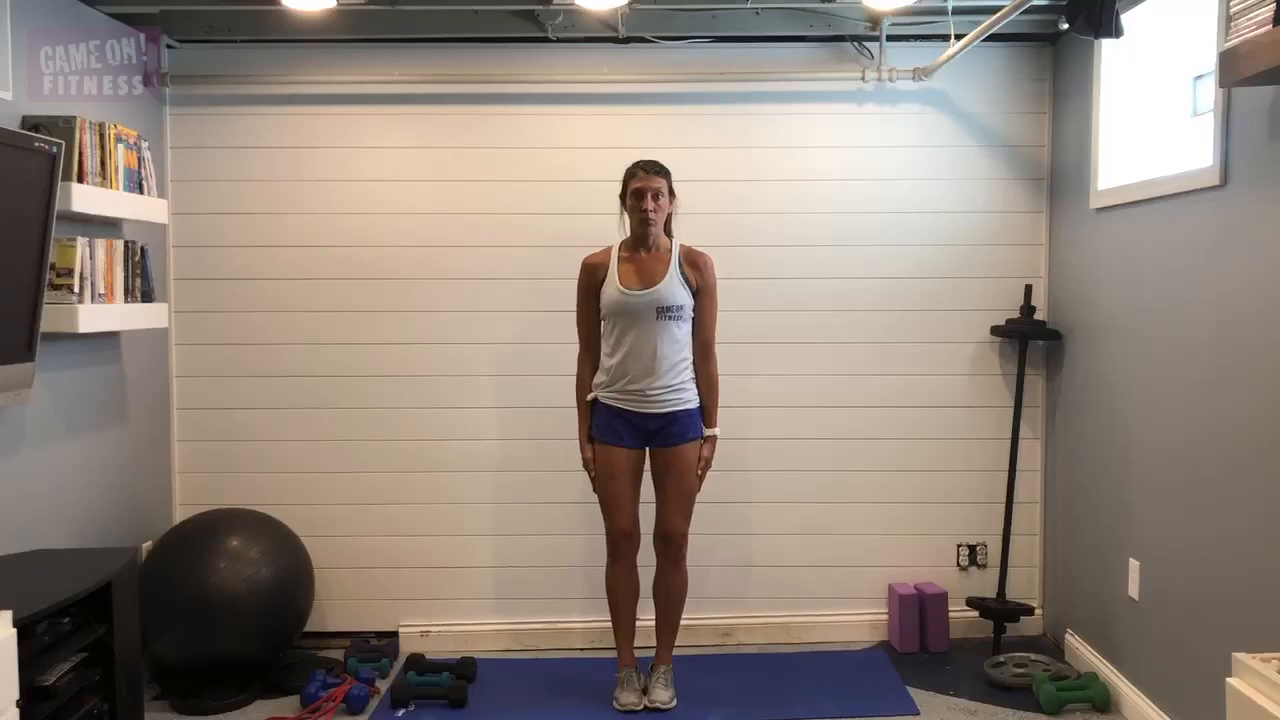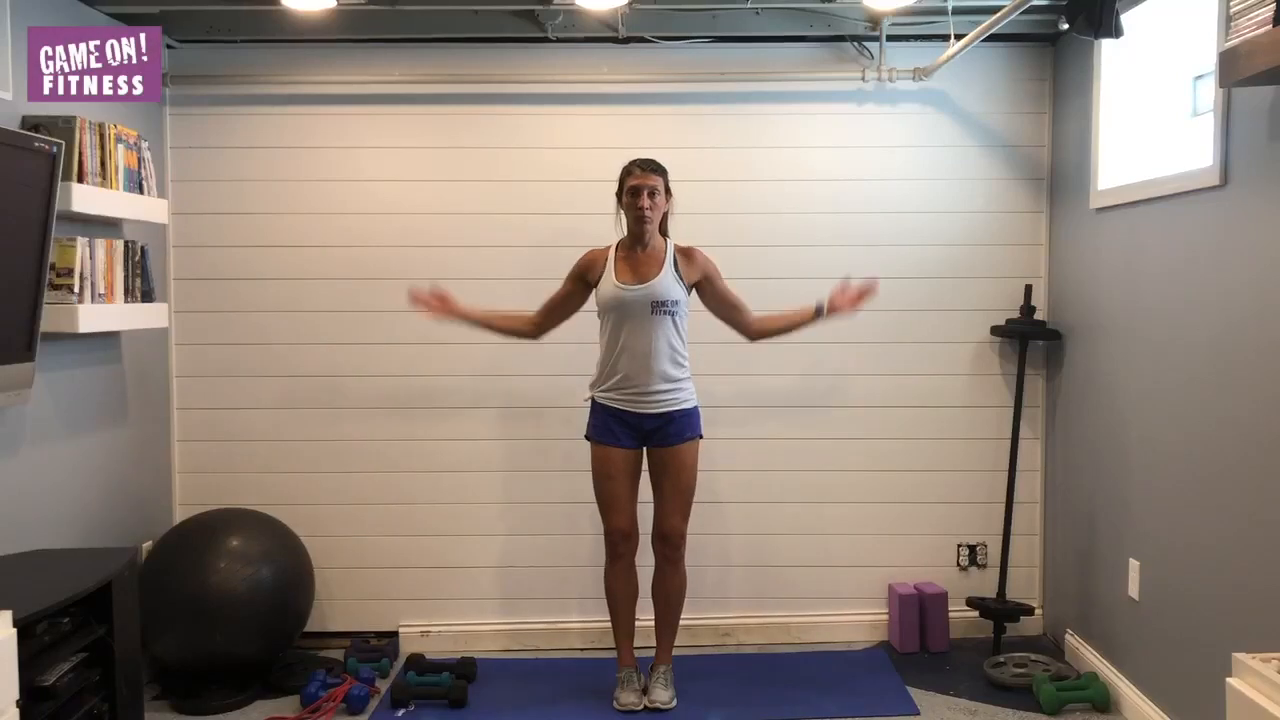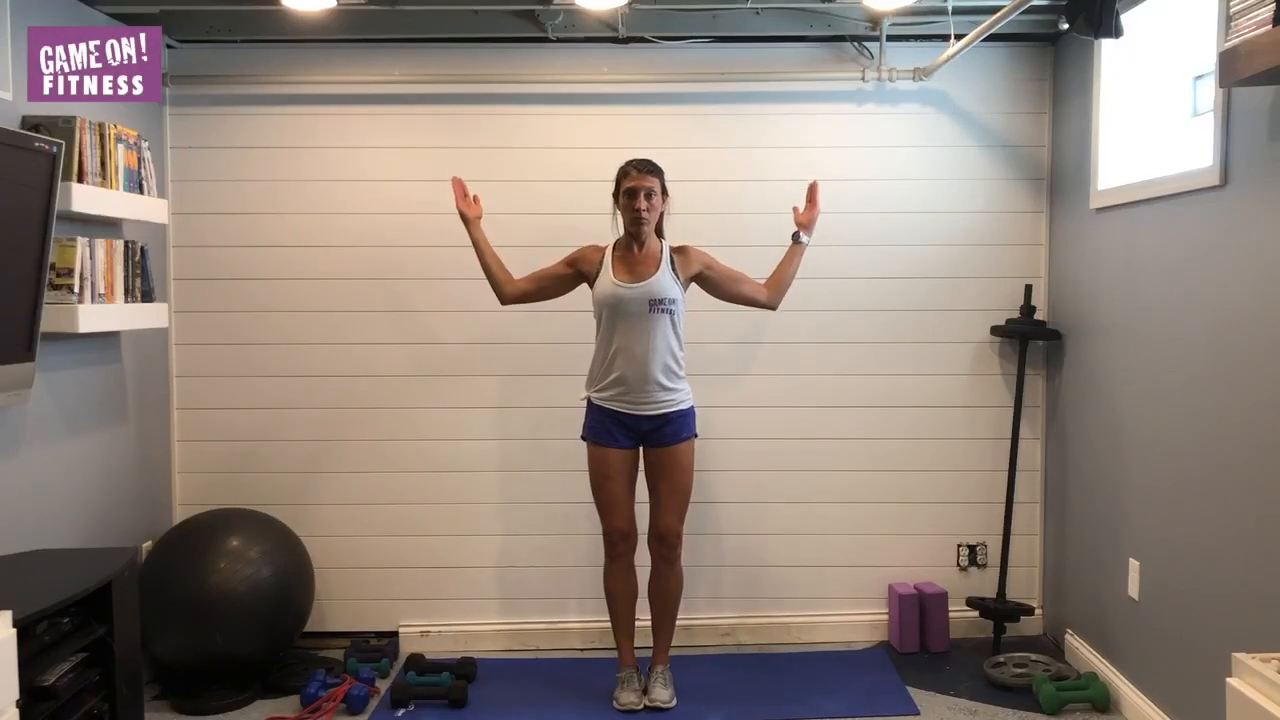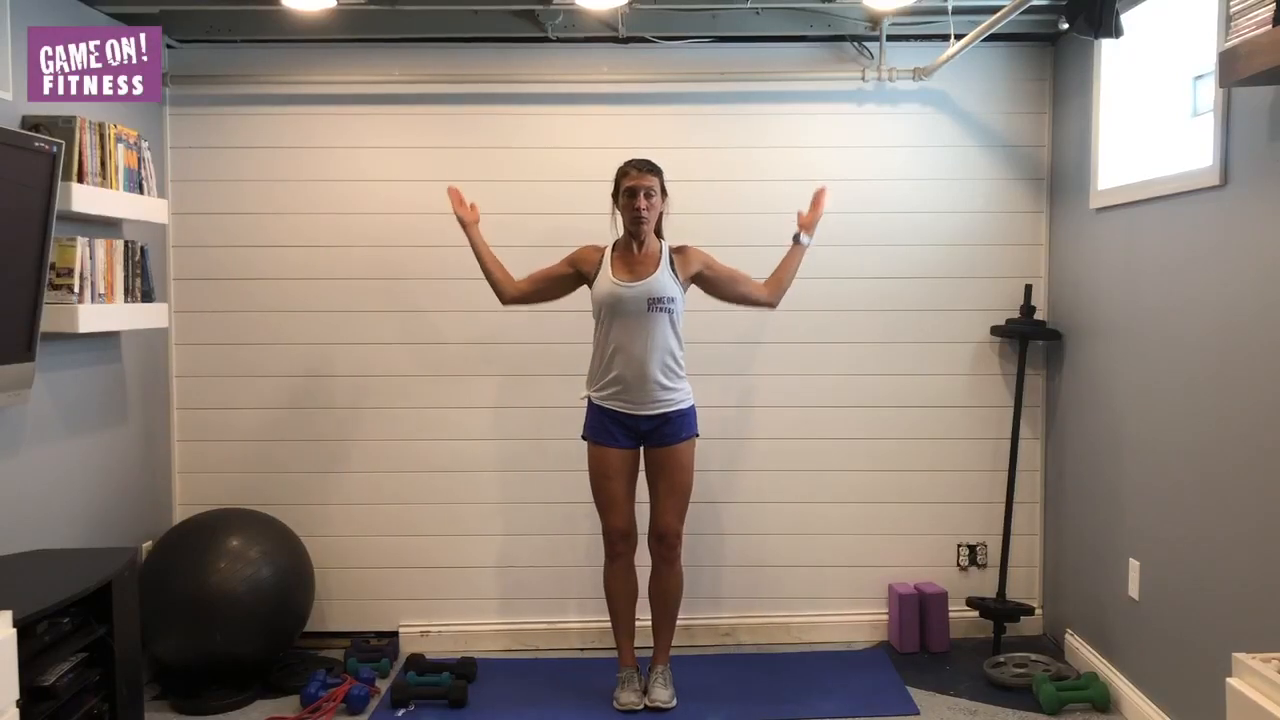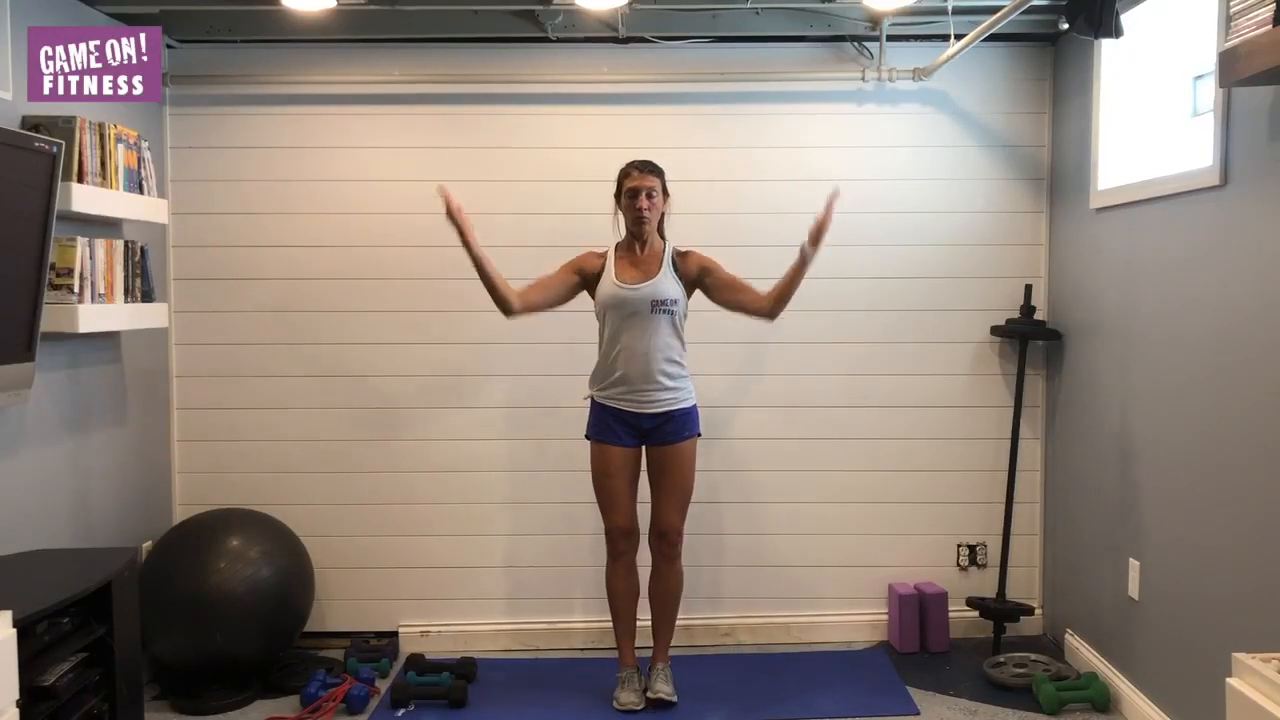
dt=0.4s
person 1, frame 1
left shoulder: (696, 264)
right shoulder: (597, 266)
left elbow: (705, 354)
right elbow: (588, 355)
left wrist: (711, 429)
right wrist: (584, 431)
left hip: (677, 416)
right hip: (616, 416)
left knee: (672, 541)
right knee: (622, 541)
left ankle: (663, 666)
right ankle: (627, 667)
person 1, frame 2
left shoulder: (691, 262)
right shoulder: (595, 263)
left elbow: (750, 325)
right elbow: (537, 324)
left wrist: (821, 310)
right wrist: (463, 313)
left hip: (675, 414)
right hip: (613, 414)
left knee: (670, 541)
right knee: (620, 540)
left ankle: (663, 666)
right ankle: (626, 667)
person 1, frame 3
left shoulder: (687, 260)
right shoulder: (591, 260)
left elbow: (768, 296)
right elbow: (510, 292)
left wrist: (801, 237)
right wrist: (474, 229)
left hip: (671, 415)
right hip: (610, 415)
left knee: (667, 541)
right knee: (618, 540)
left ankle: (661, 666)
right ankle: (626, 668)
person 1, frame 4
left shoulder: (686, 260)
right shoulder: (590, 261)
left elbow: (767, 295)
right elbow: (511, 292)
left wrist: (803, 236)
right wrist: (472, 230)
left hip: (671, 415)
right hip: (610, 415)
left knee: (667, 541)
right knee: (618, 541)
left ankle: (661, 666)
right ankle: (627, 668)
person 1, frame 5
left shoulder: (689, 264)
right shoulder: (593, 265)
left elbow: (769, 306)
right elbow: (512, 302)
left wrist: (809, 249)
right wrist: (468, 237)
left hip: (674, 414)
right hip: (613, 414)
left knee: (668, 539)
right knee: (621, 539)
left ankle: (661, 664)
right ankle: (627, 667)
